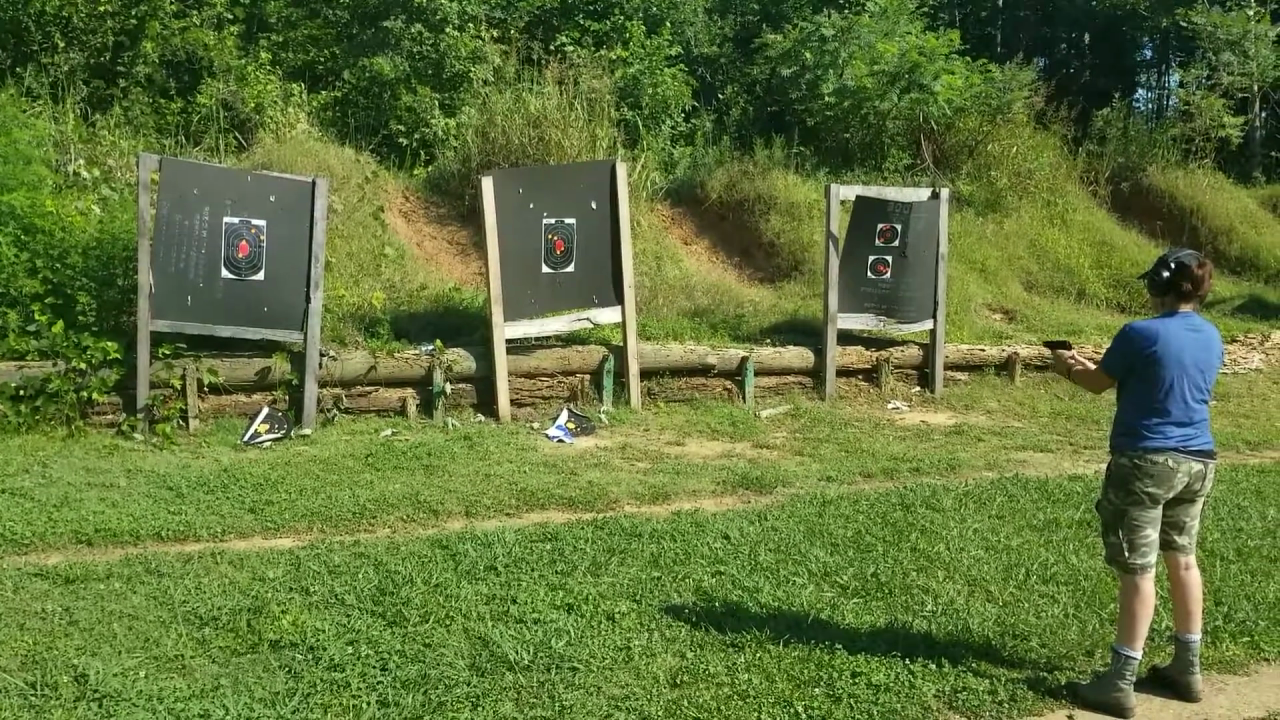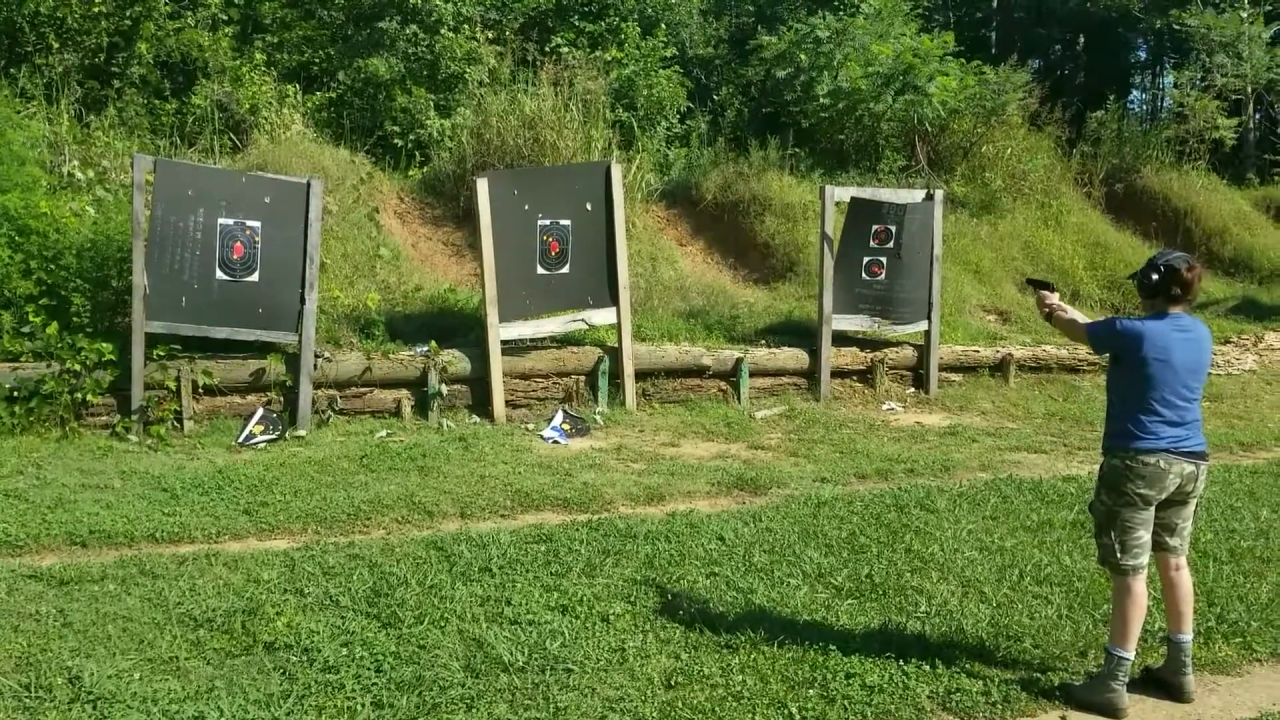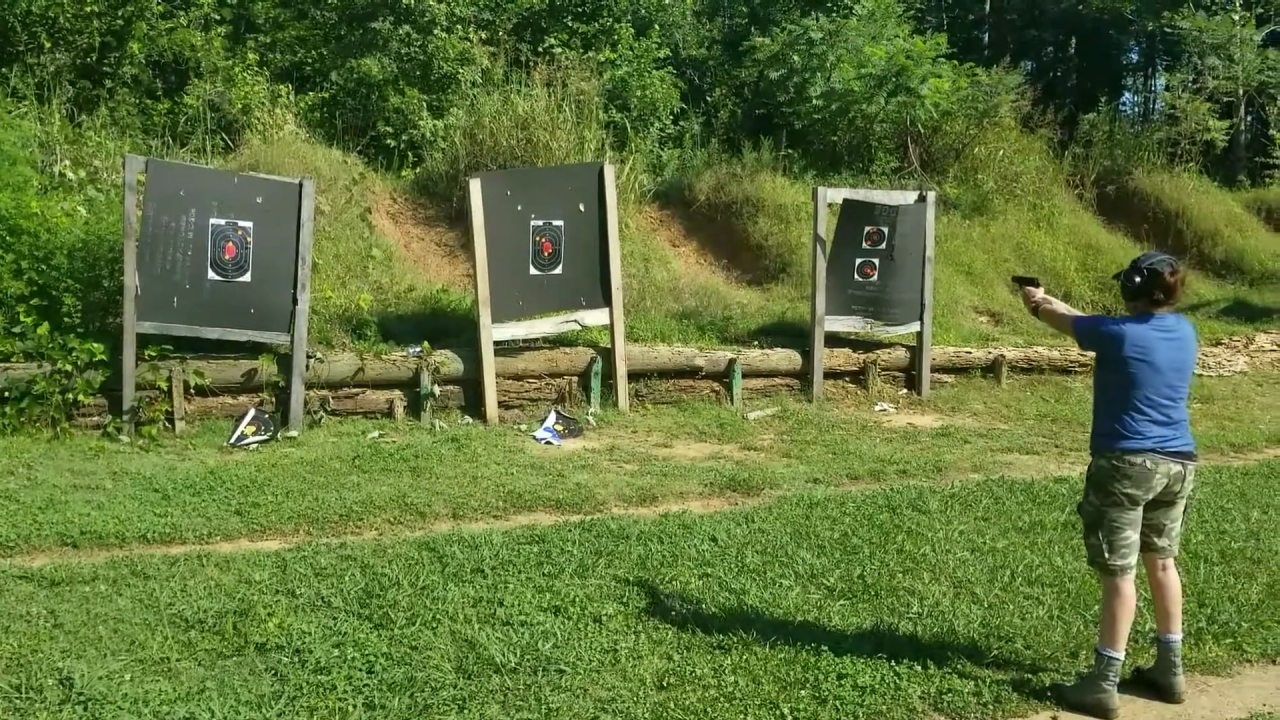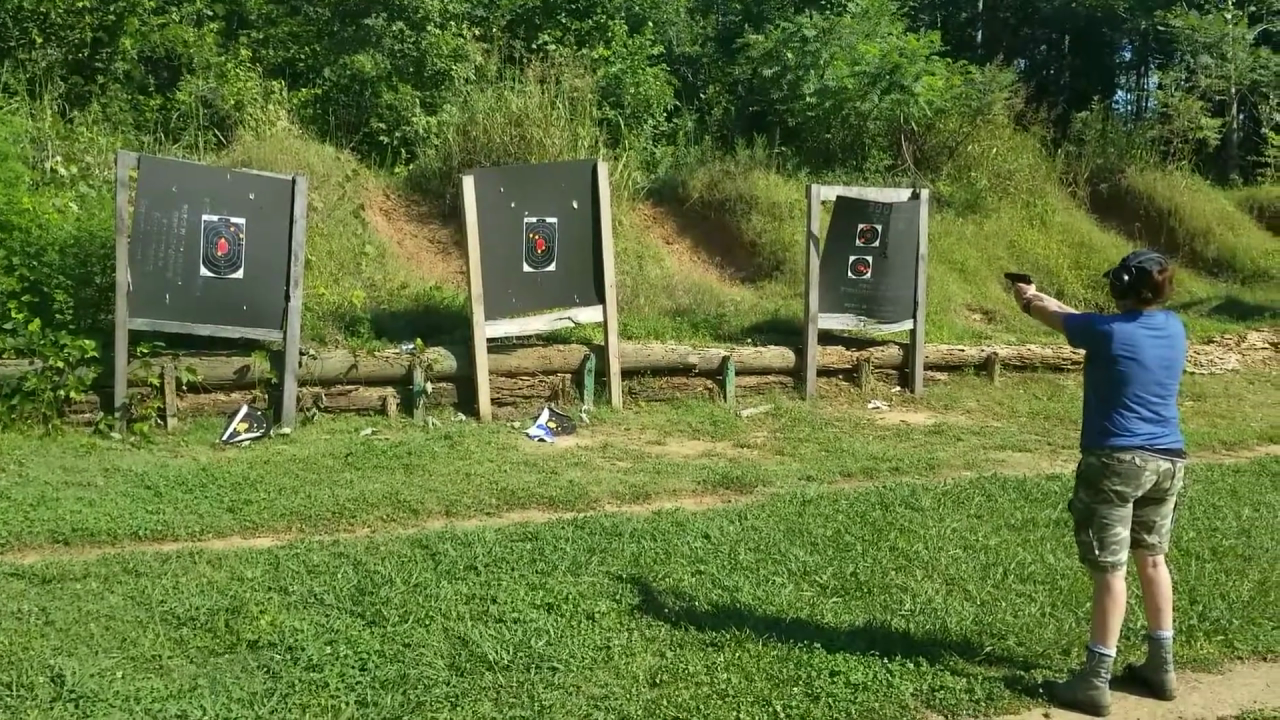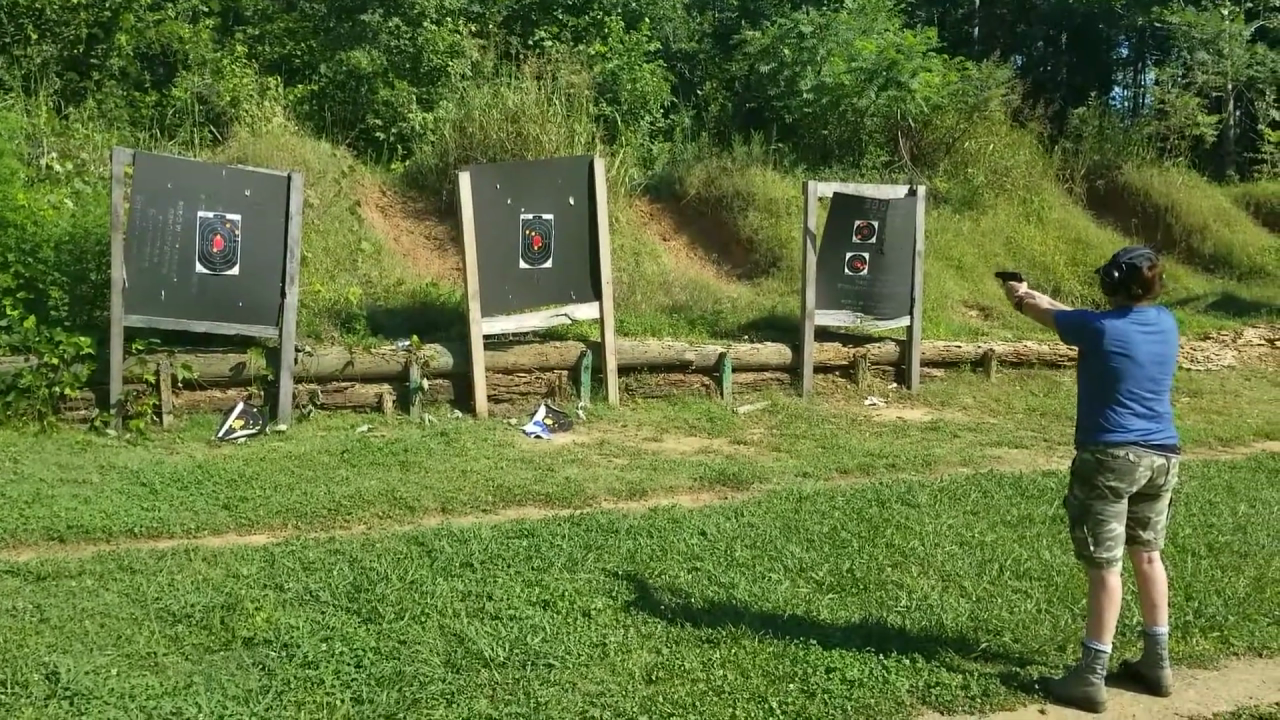
dt=0.5s
person 1, frame 1
left shoulder: (1141, 335)
right shoulder: (1212, 338)
left elbow: (1100, 383)
left wrist: (1070, 368)
right wrist: (1087, 366)
left hip: (1146, 463)
right hip: (1197, 461)
left knee: (1137, 571)
right knee: (1182, 560)
right ankle: (1187, 668)
person 1, frame 2
left shoulder: (1132, 332)
right shoulder: (1199, 333)
left elbow: (1081, 331)
left wrist: (1051, 311)
right wrist: (1066, 308)
left hip: (1139, 464)
right hip: (1191, 463)
left knee: (1130, 572)
right knee: (1174, 561)
right ankle: (1179, 669)
person 1, frame 3
left shoulder: (1119, 334)
right shoulder: (1184, 331)
left elbow: (1065, 322)
left wrist: (1037, 302)
right wrist: (1050, 300)
left hip: (1127, 465)
right hip: (1178, 463)
left knee: (1119, 573)
right knee: (1162, 562)
right ankle: (1170, 670)
person 1, frame 4
left shoulder: (1109, 331)
right shoulder: (1173, 327)
left elbow: (1056, 318)
left wrist: (1029, 299)
right wrist: (1043, 297)
left hip: (1116, 462)
right hip: (1168, 460)
left knee: (1110, 570)
right knee: (1152, 558)
left ankle: (1095, 682)
right ankle: (1161, 666)
person 1, frame 5
left shoulder: (1100, 328)
right shoulder: (1166, 323)
left elbow: (1048, 316)
left wrist: (1020, 297)
right wrist: (1036, 294)
left hip: (1110, 458)
right hip: (1162, 456)
left knee: (1105, 566)
right knee: (1148, 555)
left ankle: (1091, 678)
right ankle: (1157, 663)
